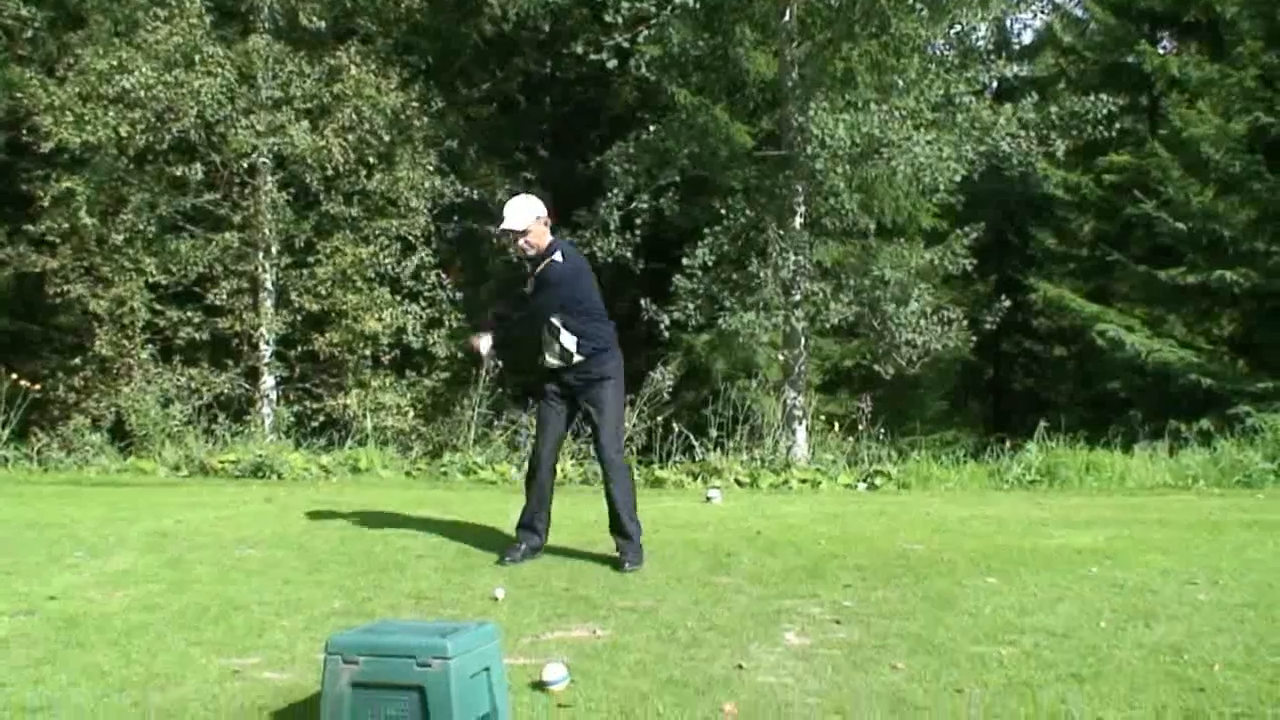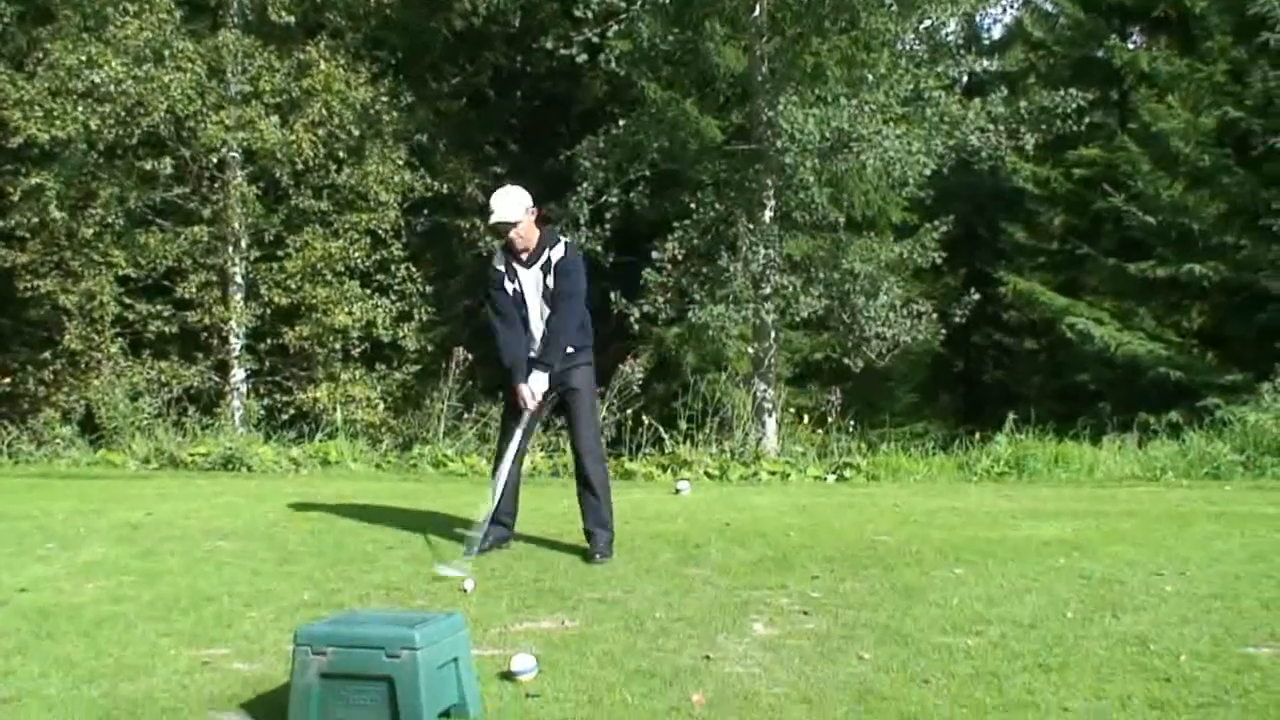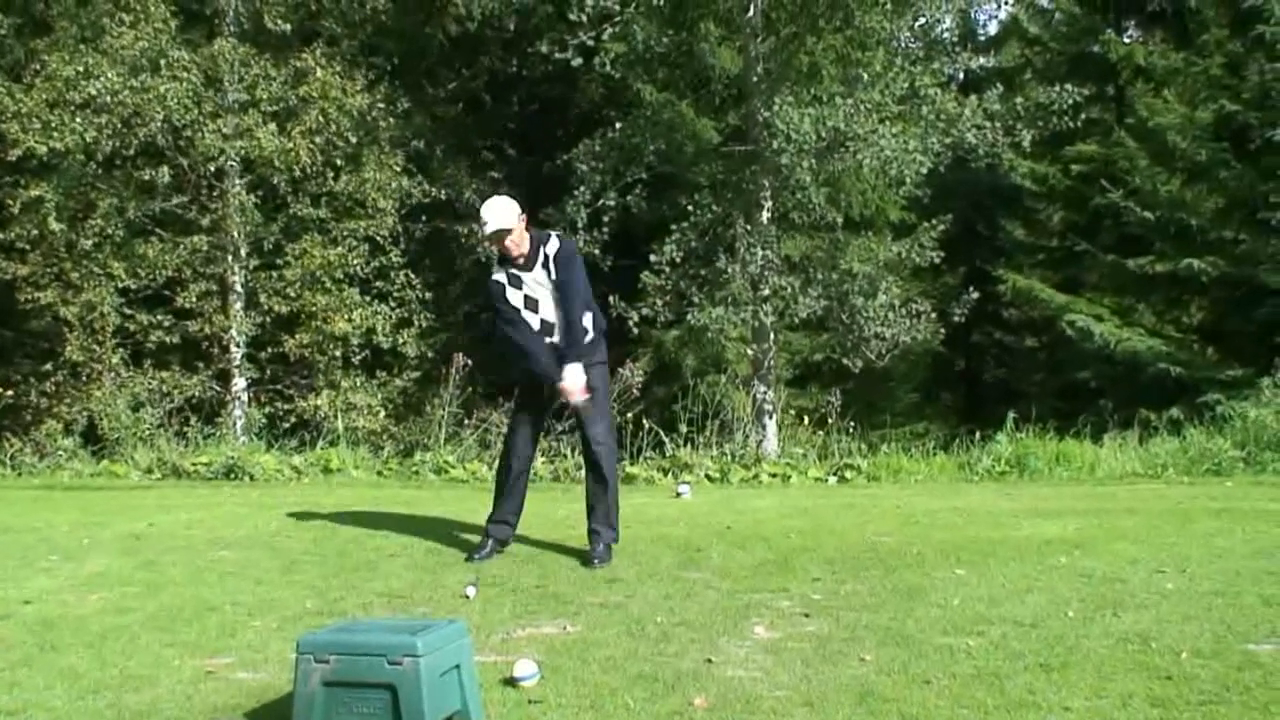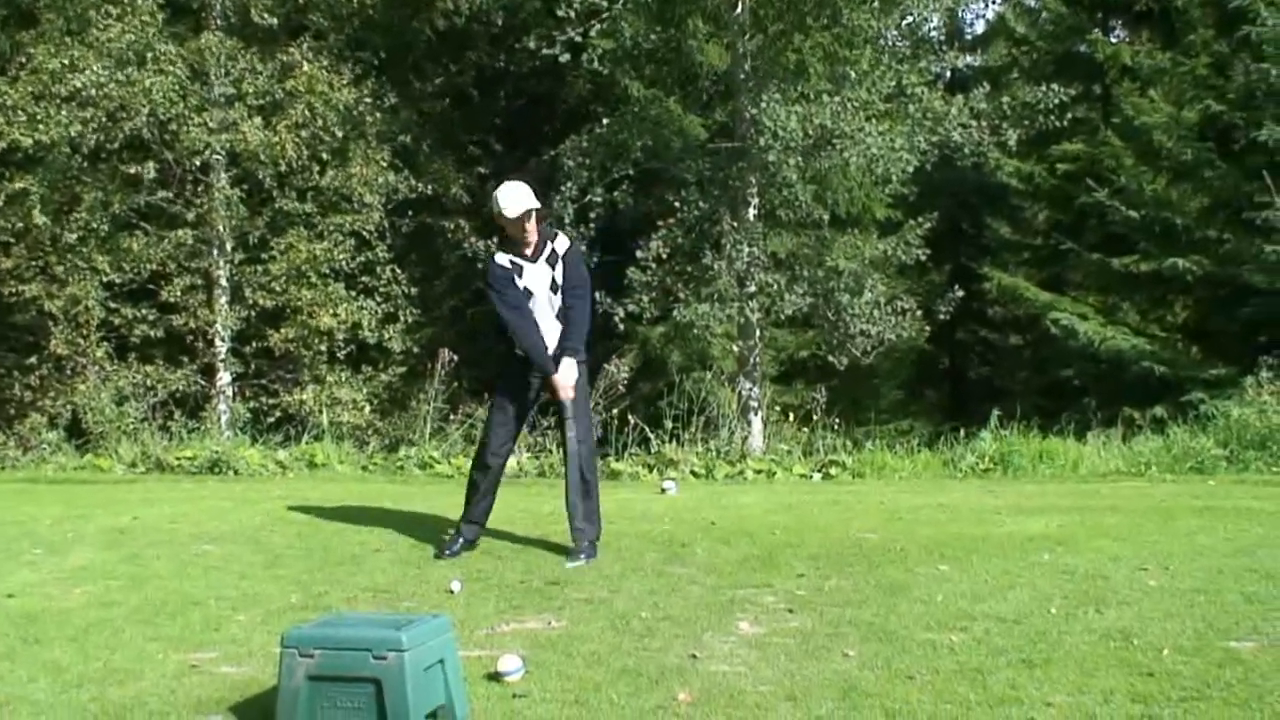
dt=1s
person 1, frame 1
left shoulder: (562, 267)
right shoulder: (544, 261)
left elbow: (531, 319)
left wrist: (493, 339)
left hip: (598, 370)
right hip: (558, 373)
left knee: (610, 455)
right knee: (543, 456)
left ankle: (629, 542)
right ankle: (531, 537)
person 1, frame 2
left shoulder: (564, 254)
right shoulder: (501, 266)
left elbow: (562, 319)
right elbow: (506, 326)
left wrist: (542, 371)
right wrist: (519, 377)
left hip: (571, 362)
right hip: (525, 367)
left knee: (587, 447)
right knee: (509, 447)
left ankle: (600, 535)
right ankle: (500, 527)
person 1, frame 3
left shoulder: (559, 248)
right shoulder: (500, 280)
left elbow: (575, 306)
right elbow: (519, 334)
left wrist: (573, 364)
right wrist: (554, 375)
left hip: (585, 359)
right hip: (541, 370)
left knee: (600, 447)
right knee: (516, 451)
left ankle: (602, 537)
right ankle: (499, 532)
person 1, frame 4
left shoulder: (563, 247)
right shoulder: (499, 266)
left elbow: (578, 304)
right elbow: (520, 321)
left wrist: (570, 358)
right wrist: (548, 371)
left hip: (566, 360)
right hip: (520, 365)
left knee: (581, 446)
right knee: (494, 447)
left ankle: (585, 534)
right ankle: (469, 528)
